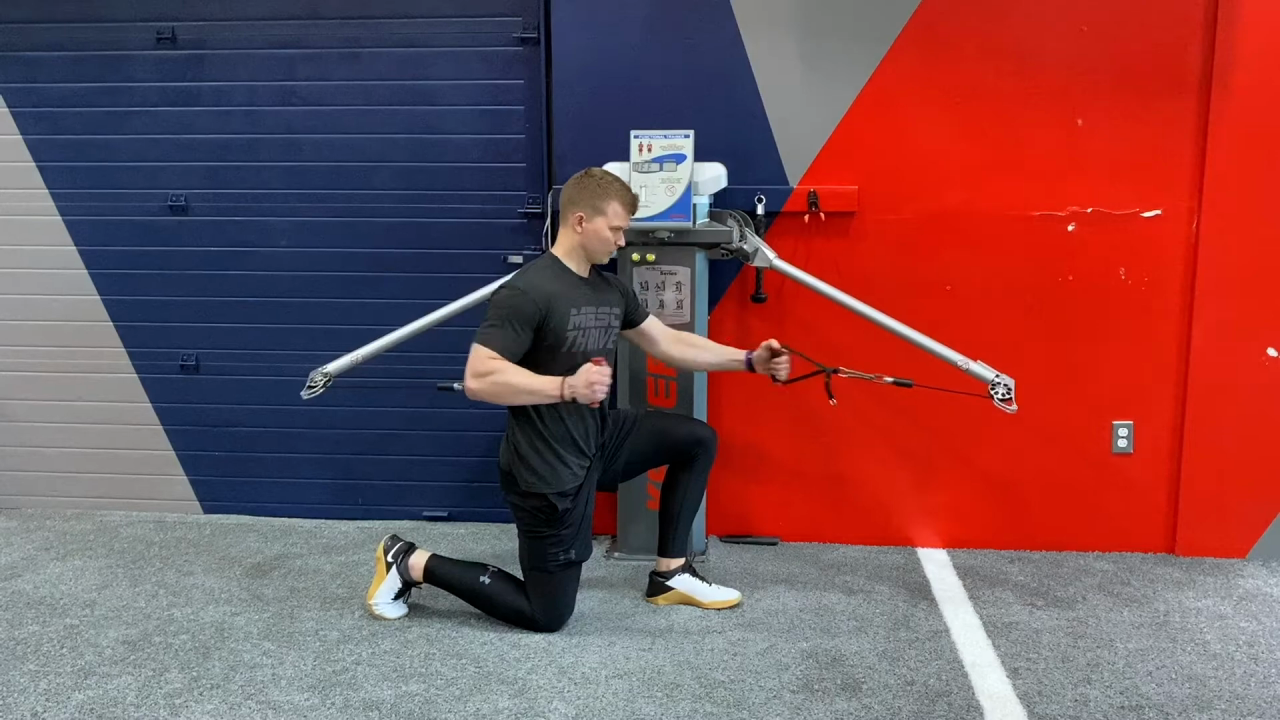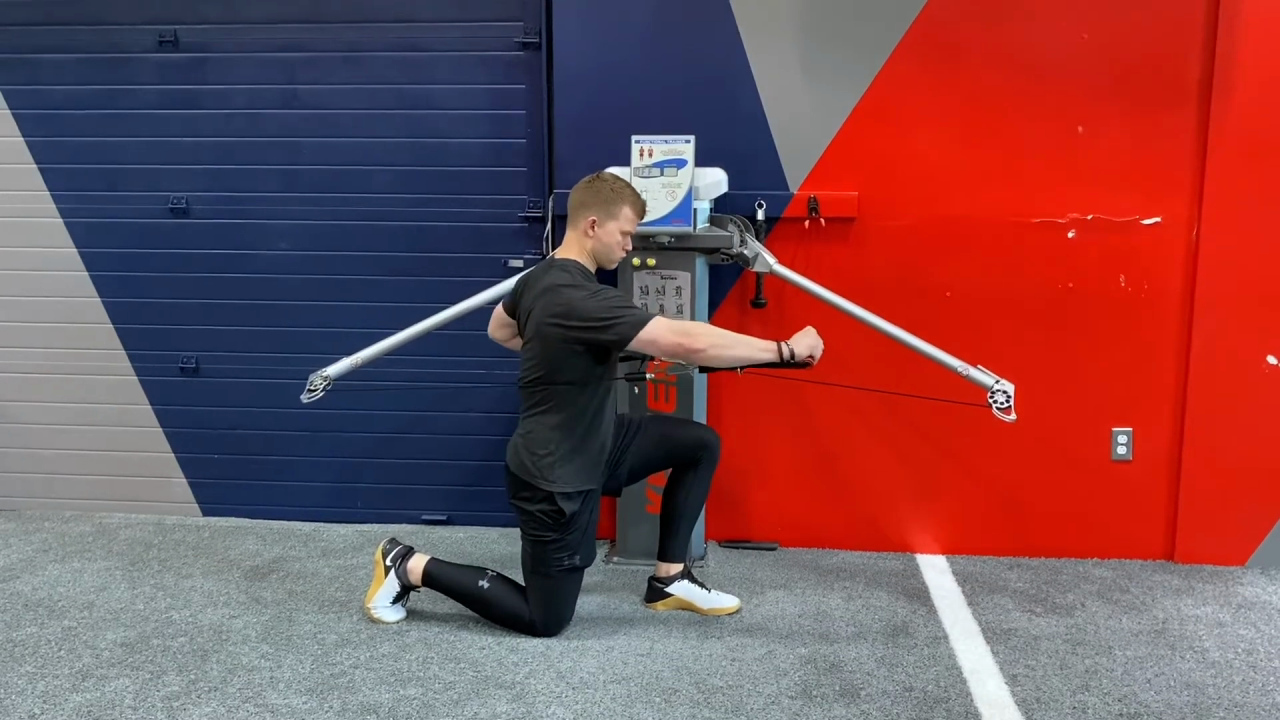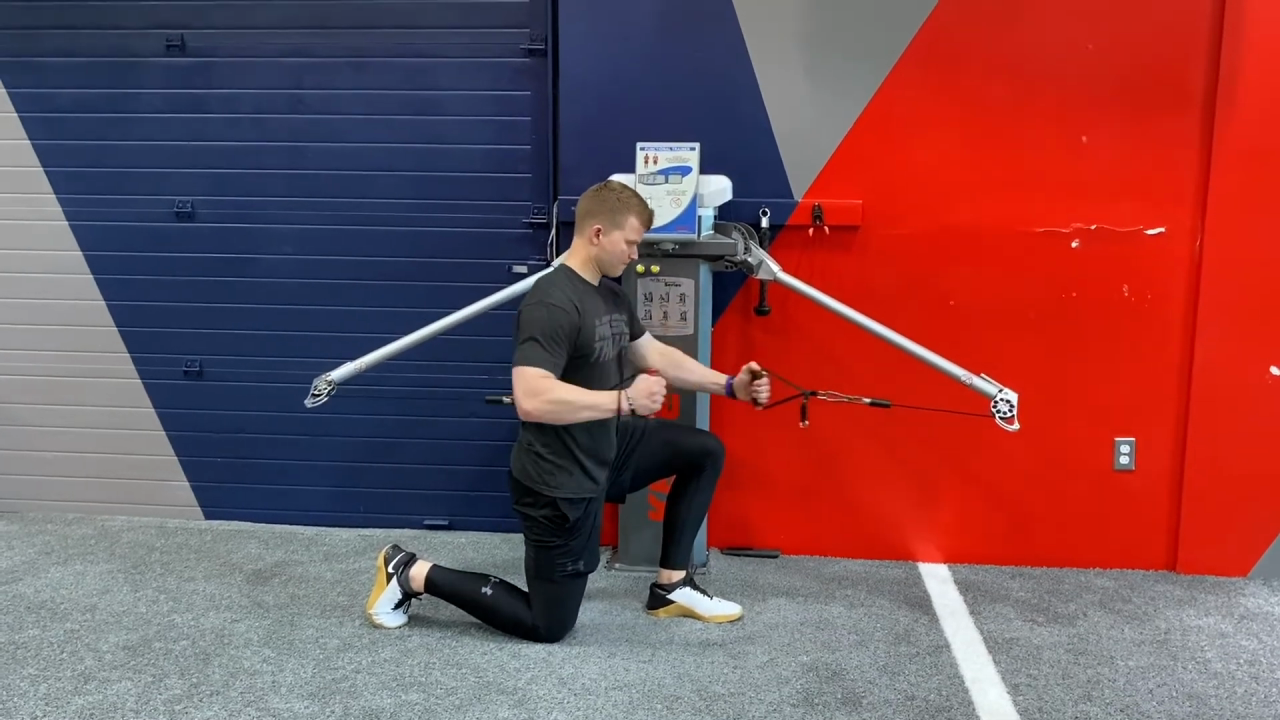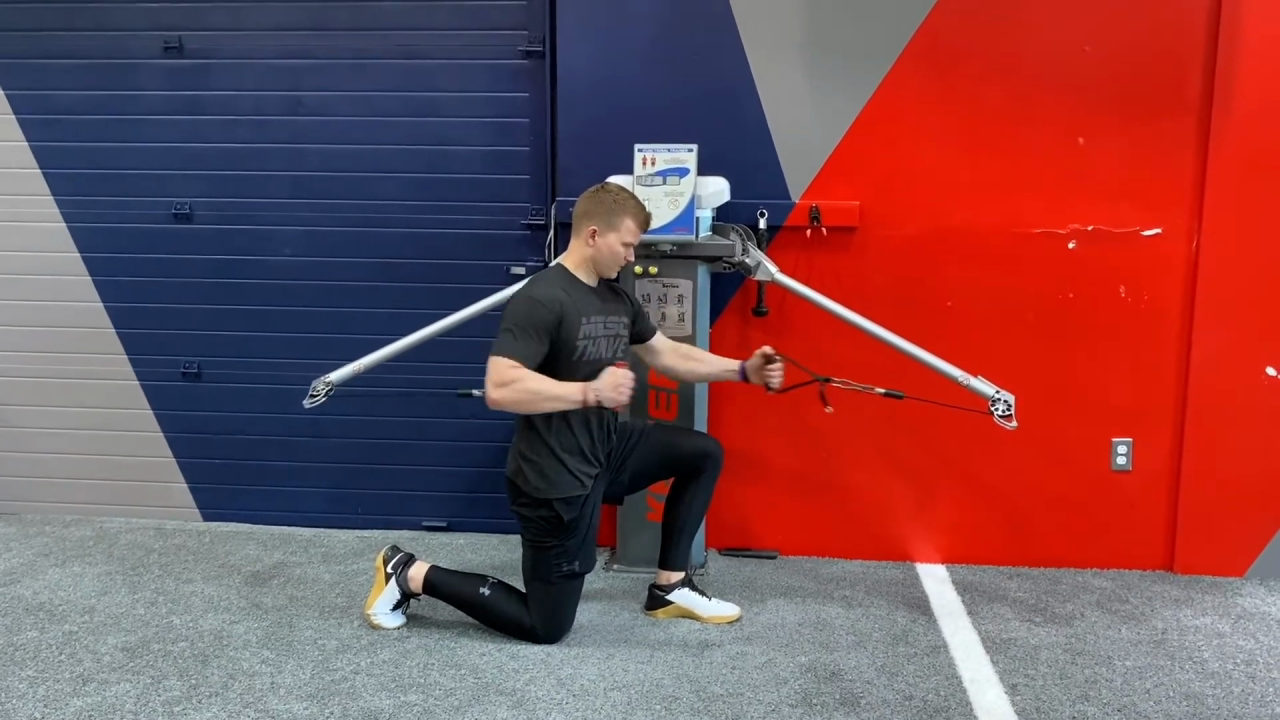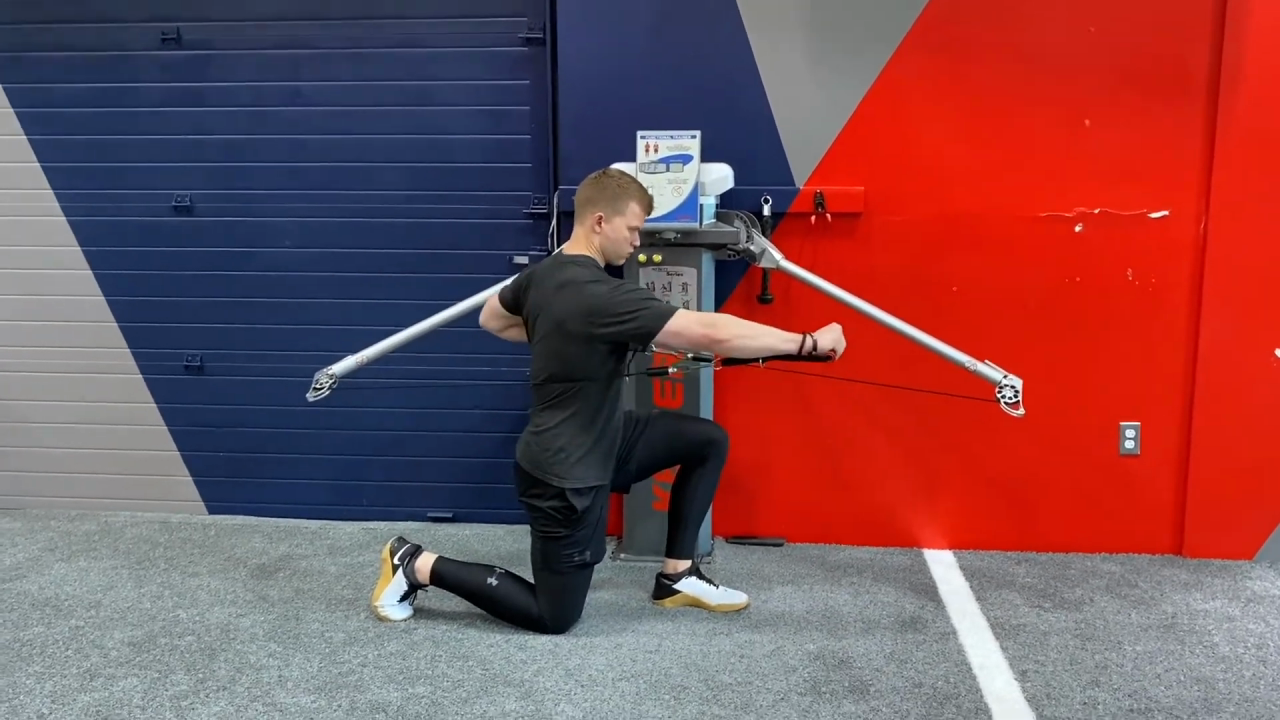
dt=1s
person 1, frame 1
left shoulder: (609, 287)
right shoulder: (528, 292)
left elbow: (668, 342)
right elbow: (478, 379)
left wrist: (747, 360)
right wrist: (565, 387)
left hip: (598, 442)
right hip: (547, 470)
left knee: (697, 439)
right knee: (546, 615)
left ankle: (670, 575)
right ankle: (413, 564)
person 1, frame 2
left shoulder: (542, 277)
right shoulder: (579, 300)
left elbow: (499, 329)
right elbow: (686, 342)
right wrist: (785, 349)
right hip: (554, 474)
left knee: (699, 444)
right knee: (545, 619)
left ankle: (668, 580)
right ankle: (411, 567)
person 1, frame 3
left shoulder: (611, 295)
right shoulder: (552, 303)
left elbow: (653, 354)
right elbow: (532, 400)
left wrist: (729, 385)
right wrist: (626, 399)
left hip: (605, 451)
right hip: (558, 479)
left knee: (705, 451)
right knee: (548, 625)
left ankle: (670, 586)
right ankle: (412, 574)
person 1, frame 4
left shoulder: (616, 297)
right shoulder: (542, 300)
left elbow: (664, 352)
right elbow: (501, 389)
left wrist: (741, 369)
right wrist: (590, 393)
left hip: (604, 453)
right hip: (554, 479)
left knee: (703, 453)
right knee: (546, 624)
left ankle: (668, 588)
right ankle: (410, 574)
person 1, frame 5
left shoulder: (544, 273)
right shoulder: (599, 296)
left elbow: (492, 318)
right elbow: (710, 333)
right wrist: (808, 342)
right hip: (565, 472)
left knee: (708, 441)
right knee: (555, 616)
left ankle: (676, 577)
right ankle: (419, 566)
